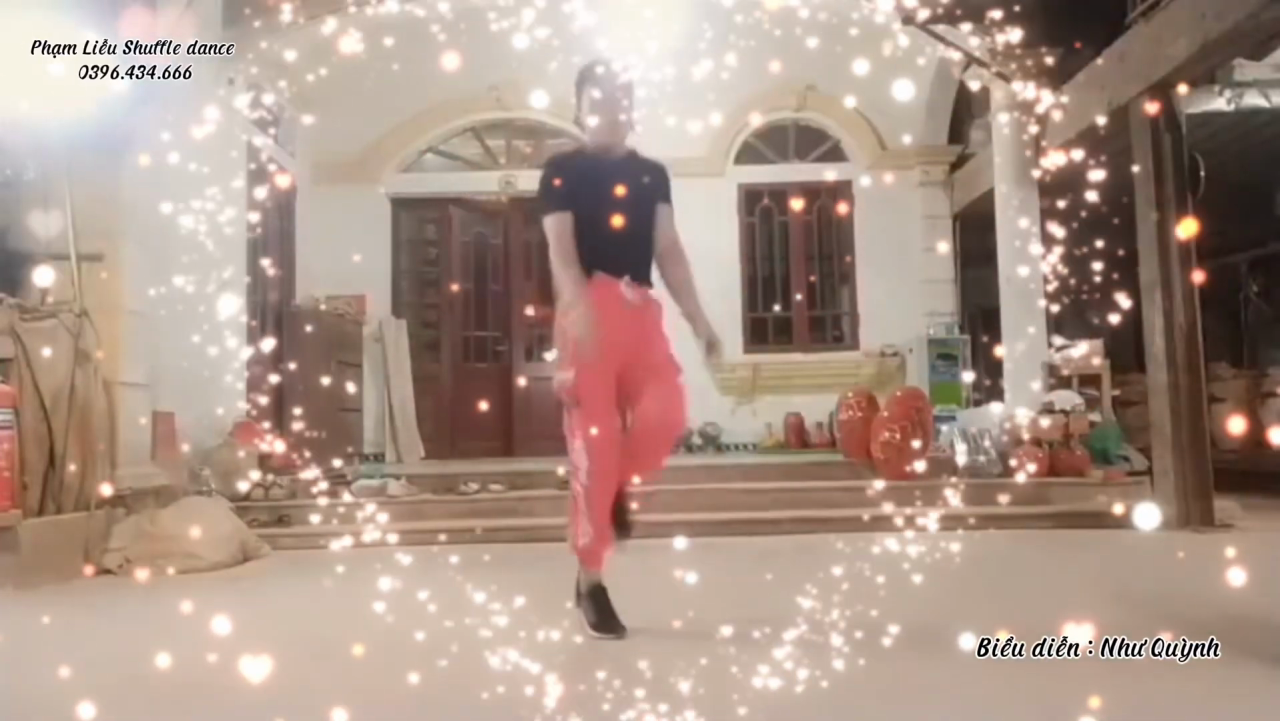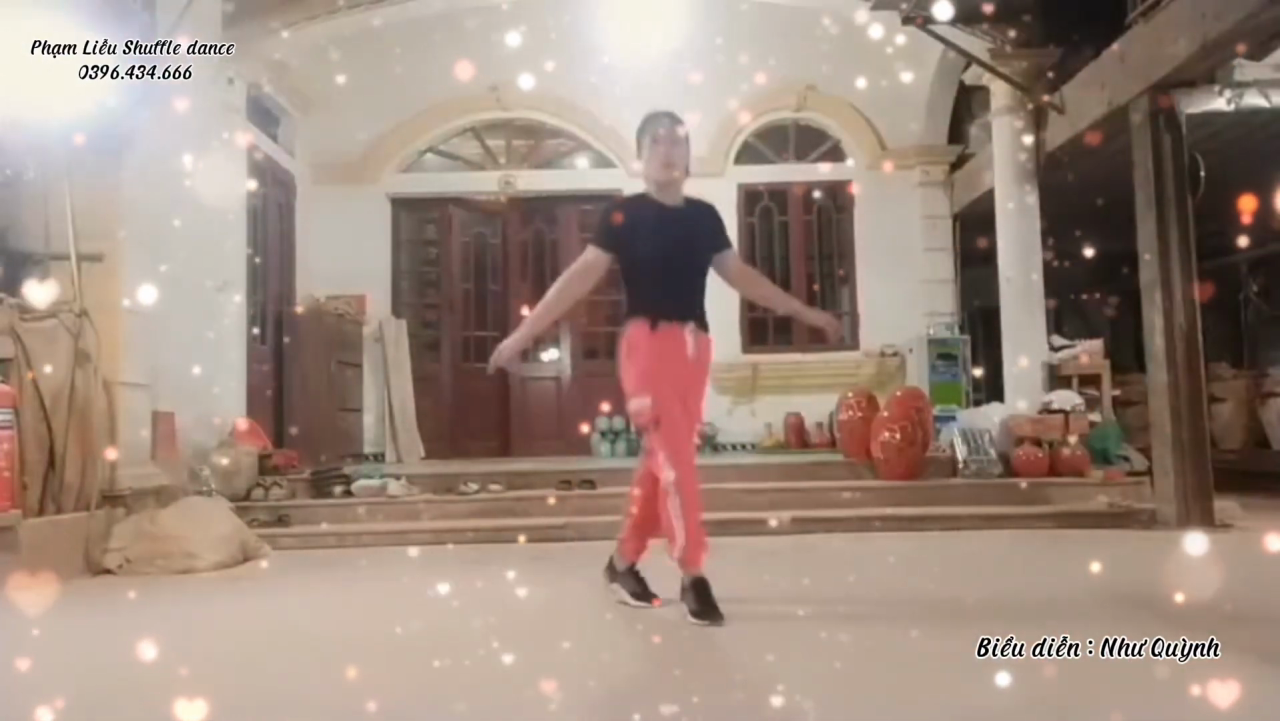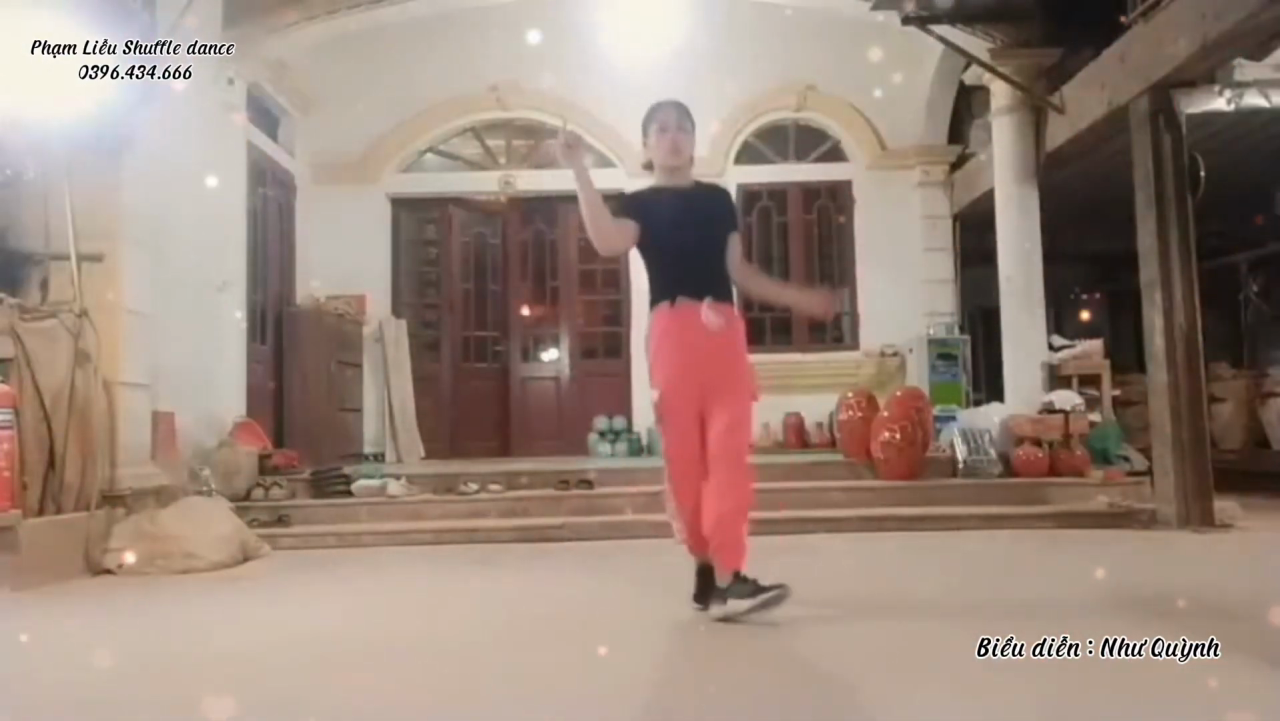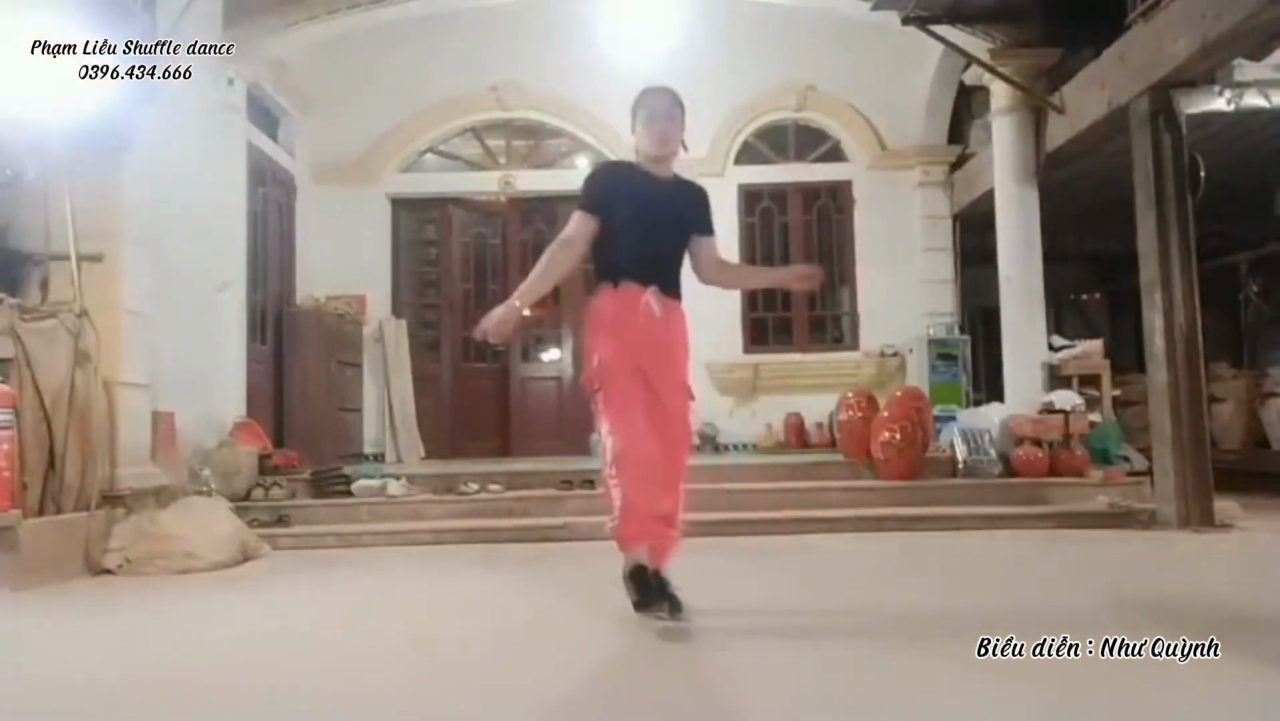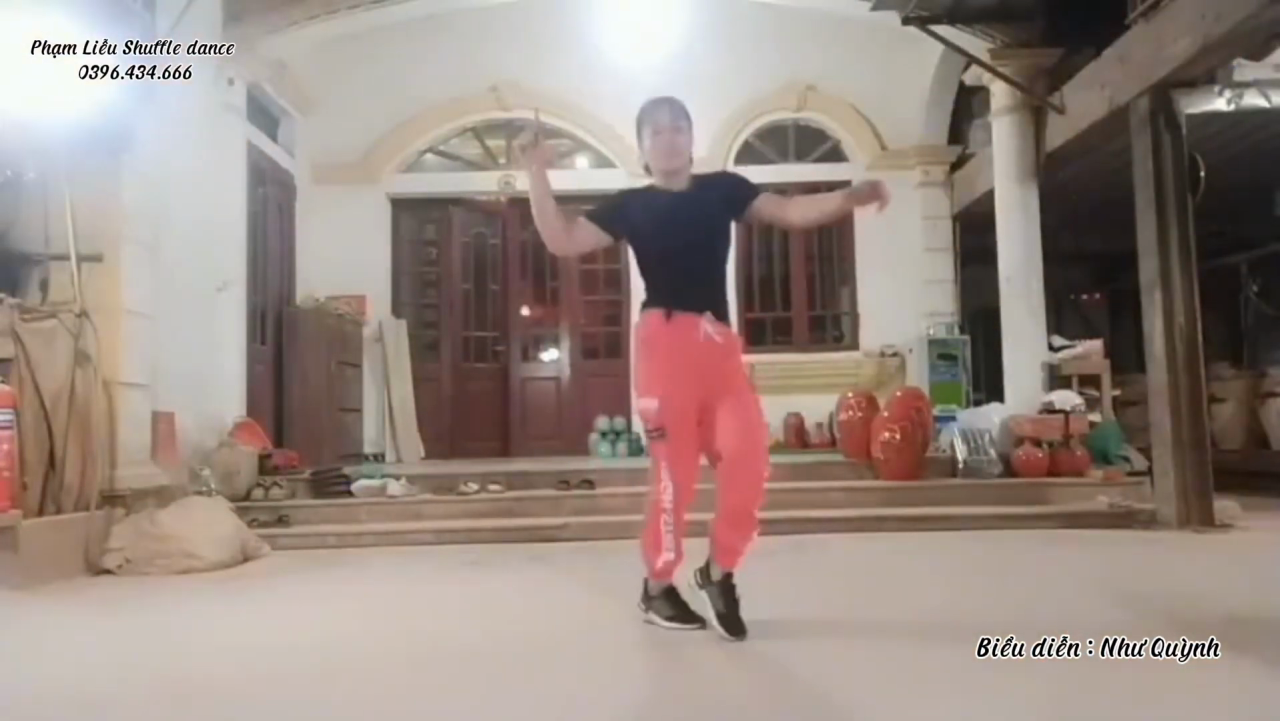
dt=1s
person 1, frame 1
left shoulder: (652, 172)
right shoulder: (562, 170)
left elbow: (668, 249)
right elbow: (560, 247)
left wrist: (699, 320)
right wrist: (575, 308)
left hip: (641, 310)
right hip: (593, 312)
left knee: (665, 415)
right knee: (593, 447)
left ankle: (617, 481)
right ankle: (591, 582)
person 1, frame 2
left shoulder: (704, 216)
right shoulder: (624, 214)
left elbow: (740, 276)
right elbow: (581, 277)
left wrist: (806, 313)
right wrist: (525, 332)
left hip: (694, 348)
right hip: (648, 344)
left knee: (664, 464)
right knee: (675, 463)
left ankle: (622, 564)
right ankle: (693, 578)
person 1, frame 3
left shoulder: (717, 199)
right shoulder: (639, 204)
right elbow: (609, 243)
left wrist: (799, 298)
right wrist: (580, 172)
left hip: (725, 330)
right hip: (673, 331)
left knee: (730, 453)
right knee: (684, 459)
left ankle: (726, 578)
right ankle: (705, 565)
person 1, frame 4
left shoulder: (692, 196)
right shoulder: (609, 178)
left elbow: (710, 270)
right elbow: (570, 245)
left wrist: (779, 277)
right wrist: (518, 301)
left hip: (667, 324)
right hip: (613, 319)
left knee: (671, 449)
right knee: (625, 439)
left ankle: (657, 564)
right ankle: (638, 561)
person 1, frame 5
left shoulder: (723, 188)
right shoulder: (630, 205)
left elbow: (790, 212)
right elbow: (563, 242)
left wrist: (846, 199)
right wrist: (537, 176)
left hip: (720, 342)
right hip: (664, 340)
left knee: (748, 452)
right knee: (675, 470)
left ankle: (719, 573)
right ankle: (658, 588)
